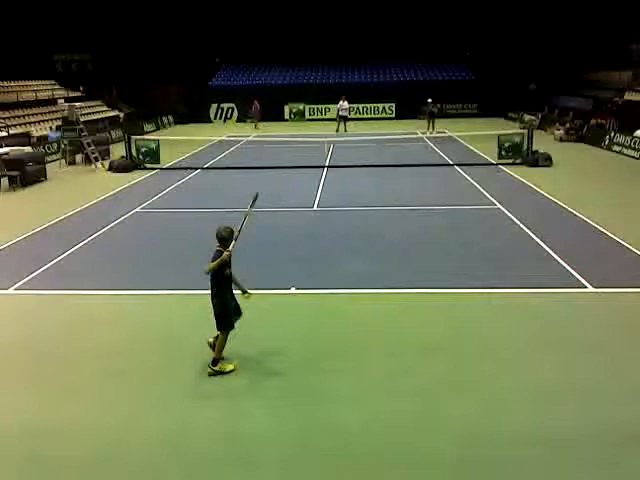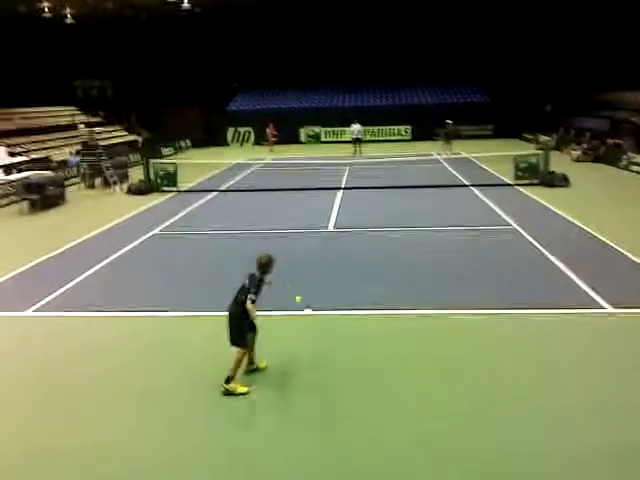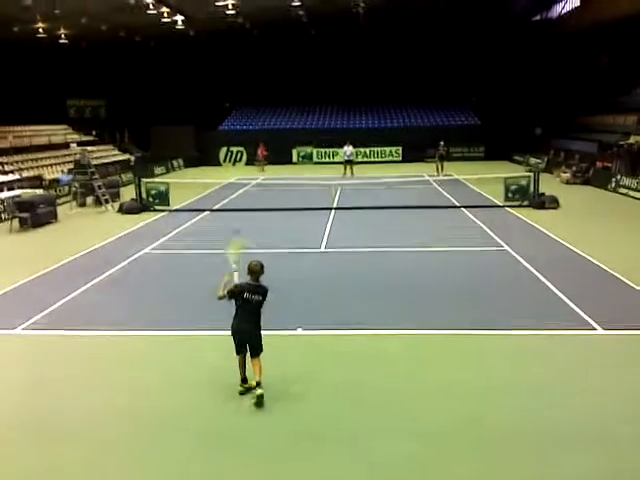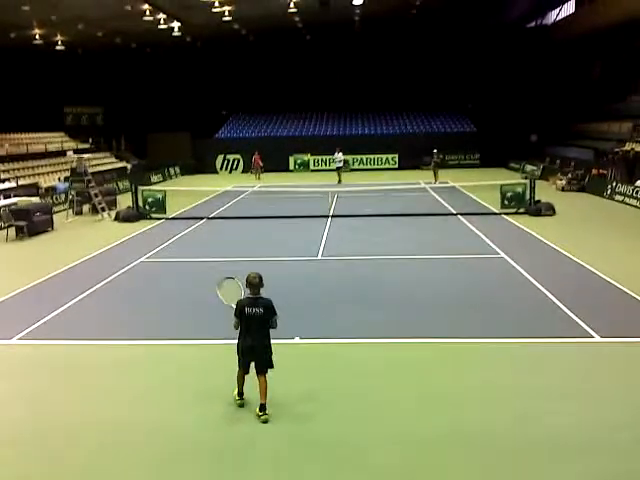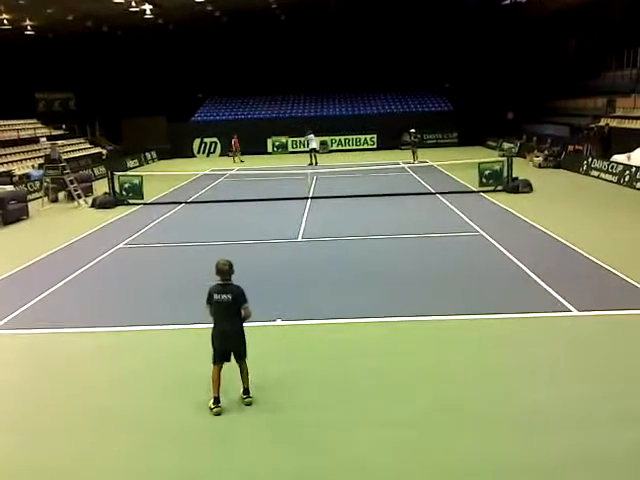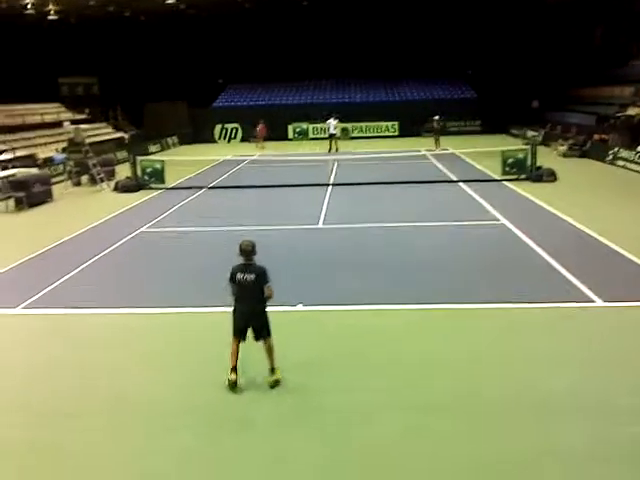
dt=0.5s
person 1, frame 1
left shoulder: (225, 253)
right shoulder: (218, 256)
right elbow: (208, 270)
left wrist: (241, 287)
right wrist: (222, 259)
left hip: (227, 293)
right hip: (220, 297)
left knee: (235, 315)
right knee: (225, 329)
left ankle: (215, 341)
right ankle: (215, 365)
person 1, frame 2
left shoulder: (253, 276)
right shoulder: (257, 284)
right elbow: (248, 304)
left wrist: (264, 281)
right wrist: (252, 313)
left hip: (237, 311)
right hip: (239, 314)
left knee: (252, 332)
right knee: (243, 347)
left ankle: (251, 363)
right ankle: (229, 383)
person 1, frame 3
left shoulder: (239, 287)
right shoulder: (264, 290)
left elbow: (220, 296)
left wrist: (225, 284)
left hip: (238, 327)
right hip: (253, 328)
left knee: (242, 354)
right knee: (255, 357)
left ankle: (244, 383)
right ankle: (258, 387)
person 1, frame 4
left shoulder: (241, 304)
right shoulder: (267, 303)
left elbow: (236, 326)
right elbow: (273, 324)
left hip: (245, 344)
right hip: (262, 344)
left knee: (242, 369)
right knee: (261, 375)
left ankle: (239, 395)
right ankle: (262, 410)
person 1, frame 5
left shoulder: (212, 290)
right shoulder: (237, 290)
left elbow: (211, 312)
right elbow: (247, 314)
left hip: (219, 333)
right hip: (235, 332)
left knee: (217, 366)
right knee: (241, 362)
left ankle: (216, 402)
right ankle: (246, 393)
person 1, frame 6
left shoulder: (235, 270)
right shoulder: (260, 270)
left elbow: (233, 292)
right elbow: (269, 294)
right wrist: (262, 301)
left hip: (240, 311)
right hip: (257, 311)
left knee: (236, 340)
right knee: (266, 339)
left ankle: (233, 373)
right ankle: (272, 374)
